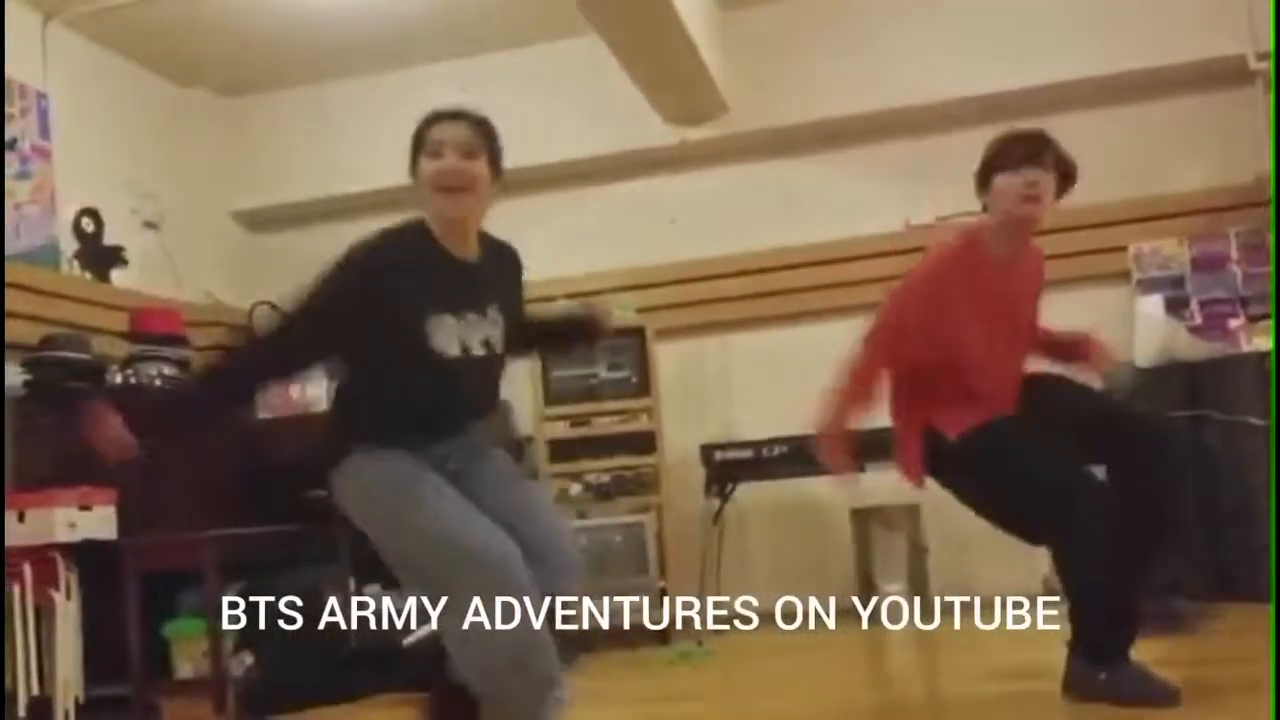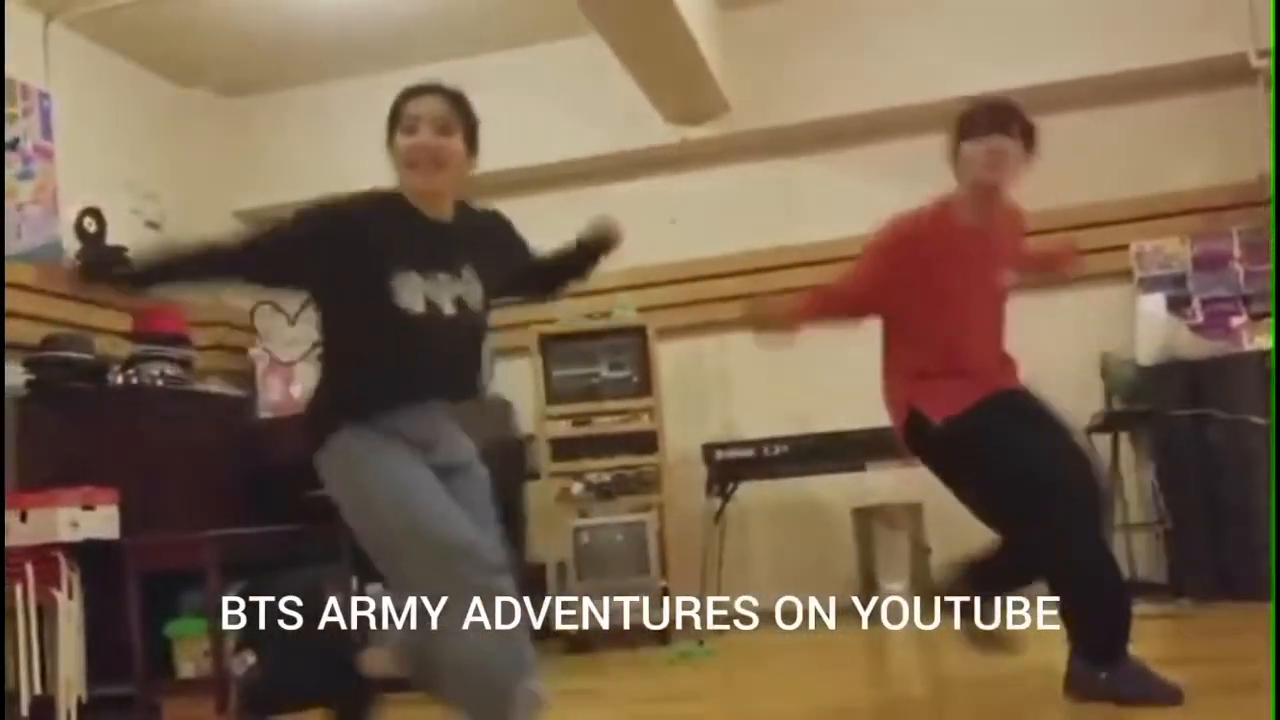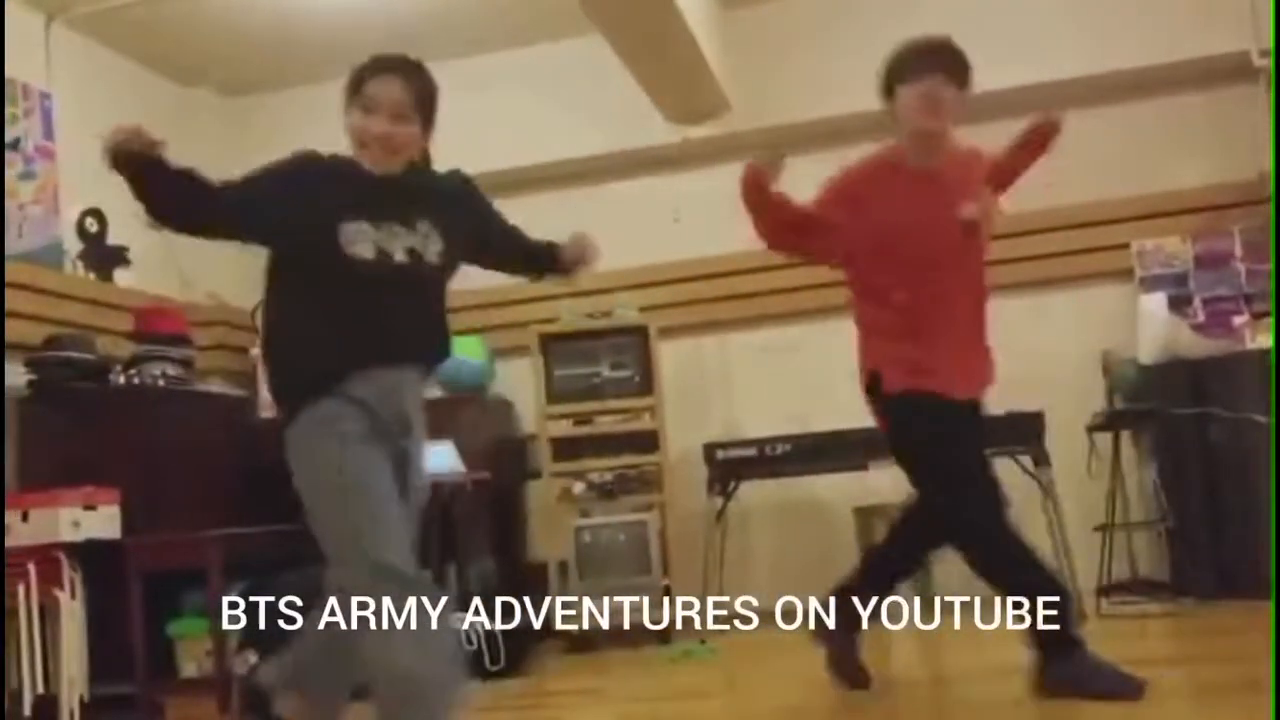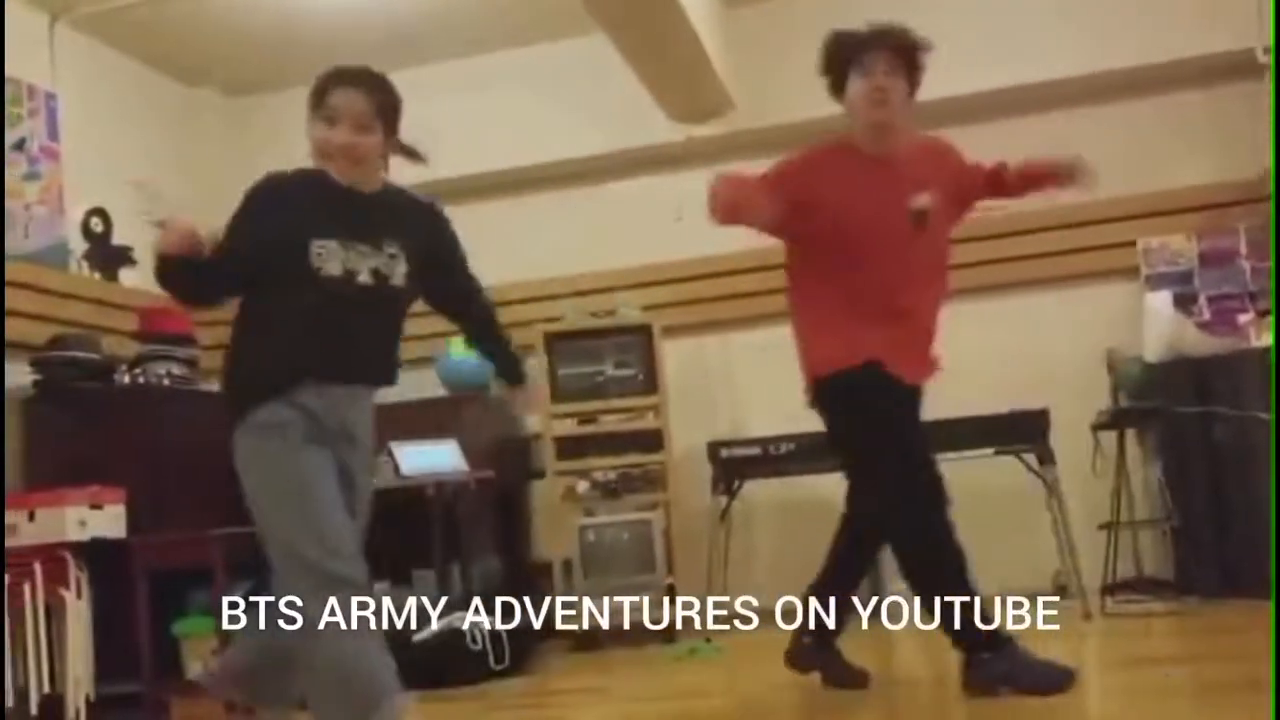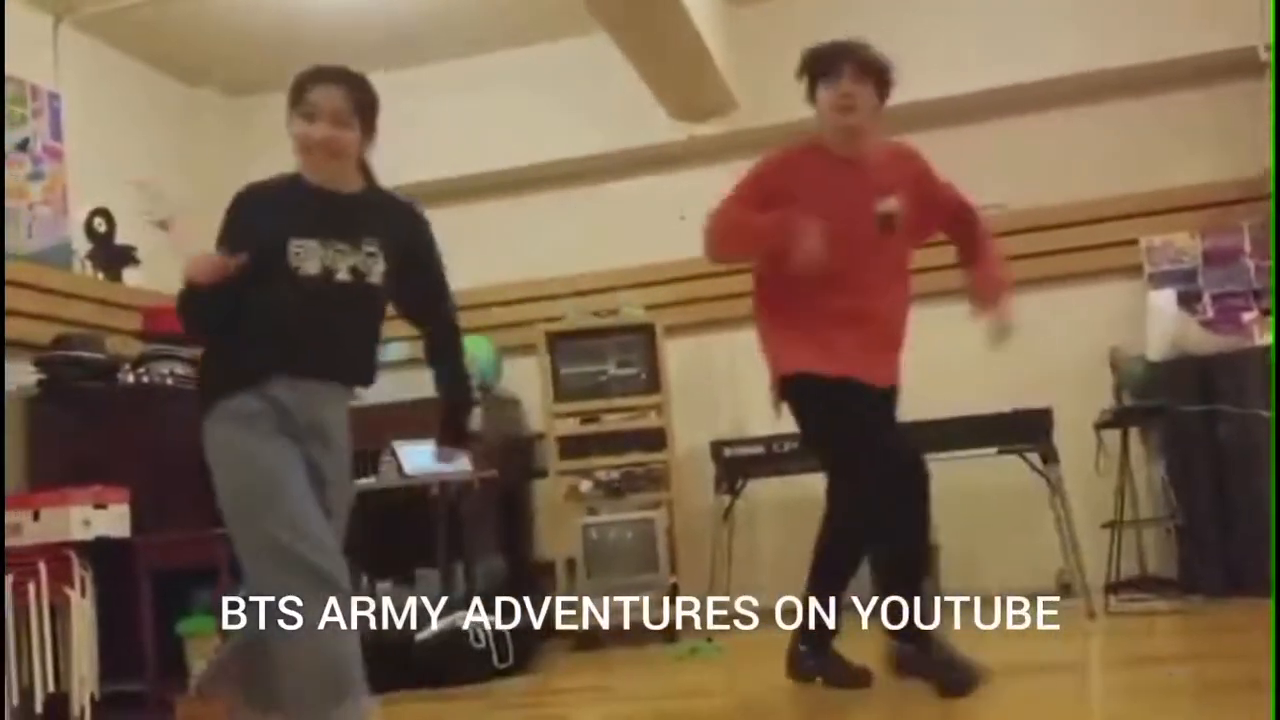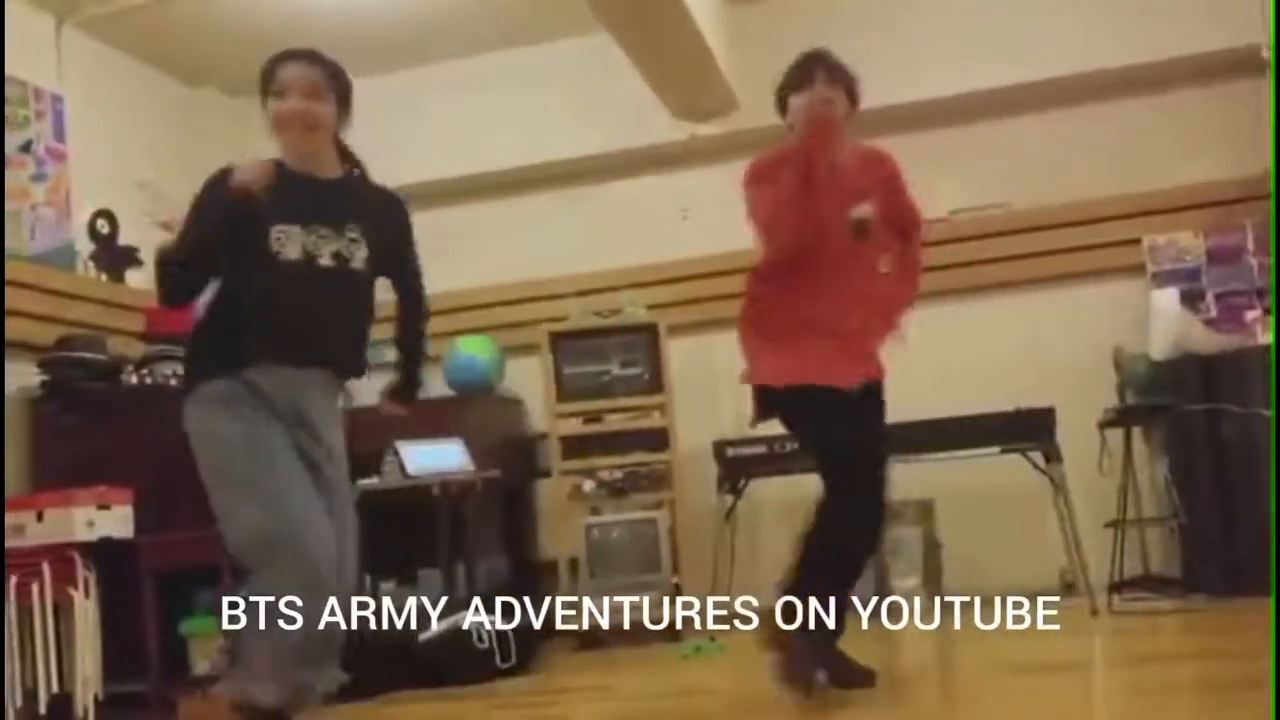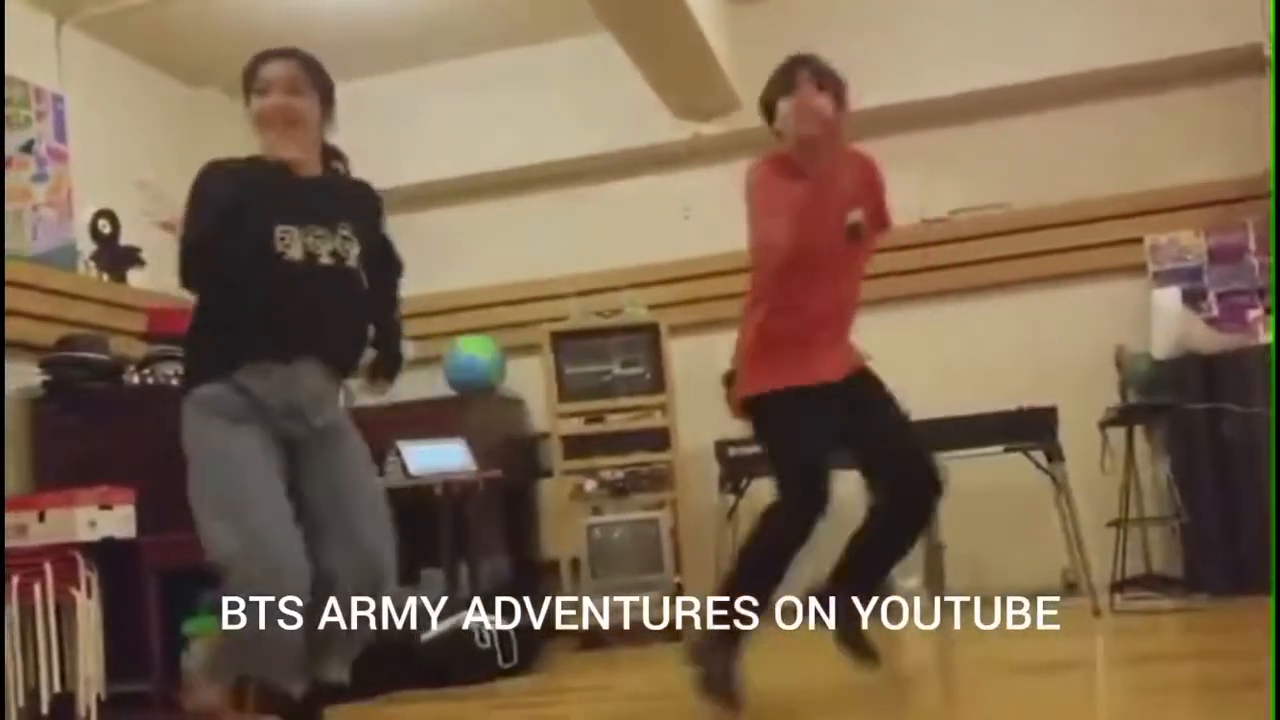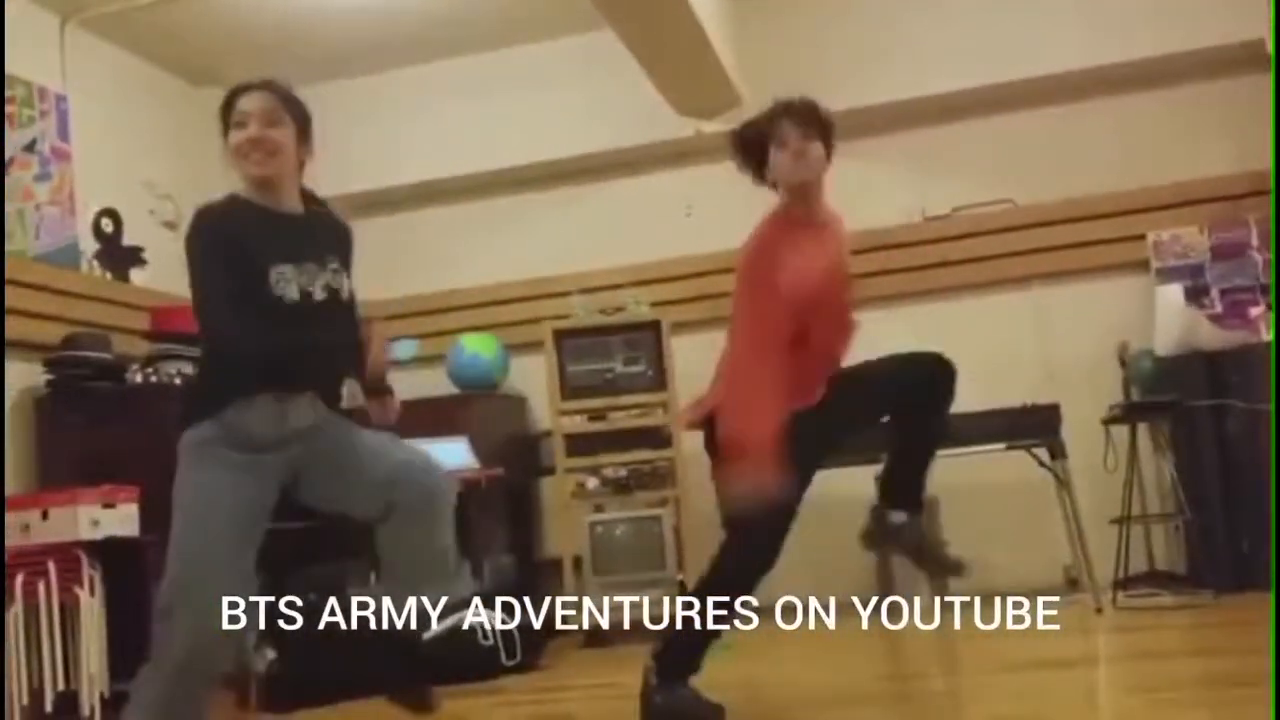
dt=0.1s
person 1, frame 1
left shoulder: (502, 264)
right shoulder: (386, 265)
right elbow: (284, 347)
left wrist: (579, 327)
right wrist: (161, 423)
left hip: (469, 447)
right hip: (384, 458)
left knee: (555, 563)
right knee: (499, 577)
person 1, frame 2
left shoulder: (487, 234)
right shoulder: (348, 224)
left elbow: (530, 281)
right elbow: (231, 261)
left wrist: (588, 249)
right wrist: (116, 275)
left hip: (437, 428)
right hip: (362, 434)
left knee: (468, 574)
right knee: (473, 572)
person 1, frame 3
left shoulder: (452, 198)
right shoulder: (308, 182)
left elbow: (515, 250)
right elbow: (202, 209)
left wrist: (561, 255)
right wrist: (139, 162)
left hip: (402, 403)
right hip: (325, 405)
left knee: (372, 584)
right knee: (382, 578)
person 1, frame 4
left shoulder: (420, 223)
right shoulder: (277, 199)
left elbow: (466, 304)
right elbow: (209, 287)
left wrist: (511, 370)
right wrist: (179, 259)
left hip: (352, 416)
right hip: (275, 415)
left knee: (311, 591)
right knee: (329, 586)
person 1, frame 5
left shoulder: (398, 223)
right shoulder: (260, 207)
left elbow: (437, 319)
right elbow: (205, 322)
left wrist: (456, 413)
right wrist: (198, 287)
left hip: (327, 413)
right hip: (248, 409)
left knee: (294, 587)
right knee: (306, 578)
person 1, frame 6
left shoulder: (378, 208)
right shoulder: (235, 189)
left elbow: (408, 292)
right elbow: (175, 288)
left wrist: (410, 375)
right wrist: (234, 202)
left hip: (316, 402)
right hip: (233, 395)
left knee: (332, 581)
right knee: (303, 554)
person 1, frame 7
left shoulder: (358, 201)
right shoulder: (227, 181)
left elbow: (385, 276)
right elbow: (198, 273)
left wrist: (389, 352)
right wrist: (254, 185)
left hip: (316, 399)
right hip: (229, 399)
left knee: (367, 563)
right knee: (271, 569)
person 1, frame 8
left shoulder: (332, 234)
right shoulder: (216, 229)
right elbow: (228, 337)
left wrist: (373, 387)
right wrist: (343, 354)
left hip: (315, 424)
right hip: (229, 431)
left knee: (424, 486)
right knee: (202, 613)
person 2, frame 1
left shoulder: (1027, 259)
right shoulder: (951, 267)
right elbow: (884, 341)
left wrist: (1077, 346)
right wrist: (836, 422)
left hip: (1007, 398)
right hip: (951, 426)
left knee: (1141, 446)
right knee: (1083, 515)
left ankle: (1125, 585)
right ankle: (1100, 660)
person 2, frame 2
left shoulder: (1008, 219)
right shoulder: (916, 234)
right elbow: (852, 294)
left wrist: (1045, 260)
right wrist: (790, 312)
left hip: (992, 388)
right hip: (938, 405)
left knee: (1078, 492)
right knee: (1048, 527)
left ankle: (972, 588)
right ankle: (1101, 660)
person 2, frame 3
left shoulder: (969, 165)
right shoulder: (866, 183)
right elbow: (799, 237)
left wrist: (1033, 143)
right wrist: (759, 192)
left hip: (959, 368)
right hip: (904, 377)
left knee: (942, 511)
right knee: (976, 512)
left ankle: (846, 616)
right ankle: (1060, 654)
person 2, frame 4
left shoulder: (936, 158)
right shoulder: (811, 170)
left elbow: (978, 184)
right elbow: (732, 197)
left wrist: (1041, 174)
right wrist: (746, 197)
left hip: (905, 357)
right hip: (845, 358)
left knee: (883, 499)
right knee: (917, 496)
left ankle: (814, 636)
right ankle: (986, 650)
person 2, frame 5
left shoulder: (904, 165)
right shoulder: (784, 171)
left elbow: (962, 222)
right elbow: (722, 236)
left wrist: (989, 285)
right wrist: (787, 233)
left hip: (873, 361)
right hip: (810, 361)
left knee: (860, 501)
right knee: (898, 479)
left ankle: (813, 642)
right ankle: (914, 635)
person 2, frame 6
left shoulder: (878, 170)
right shoulder: (769, 172)
left elbow: (907, 248)
right elbow: (781, 238)
left wrist: (884, 312)
right wrist: (811, 154)
left hip: (857, 361)
right hip: (791, 362)
left knee: (861, 500)
right knee: (857, 490)
left ankle: (813, 637)
right ankle: (805, 628)
person 2, frame 7
left shoulder: (861, 168)
right shoulder: (769, 177)
right elbow: (781, 246)
right wrist: (816, 166)
left hip: (837, 363)
right hip: (776, 369)
left knee: (916, 482)
right knee: (803, 499)
left ankle: (846, 595)
right ankle: (720, 640)
person 2, frame 8
left shoulder: (825, 225)
right shoulder: (772, 251)
right elbow: (754, 348)
left wrist: (838, 319)
right wrist: (756, 458)
left hip: (811, 393)
right hip: (753, 414)
left knee: (929, 376)
right knee: (749, 552)
left ankle: (896, 514)
